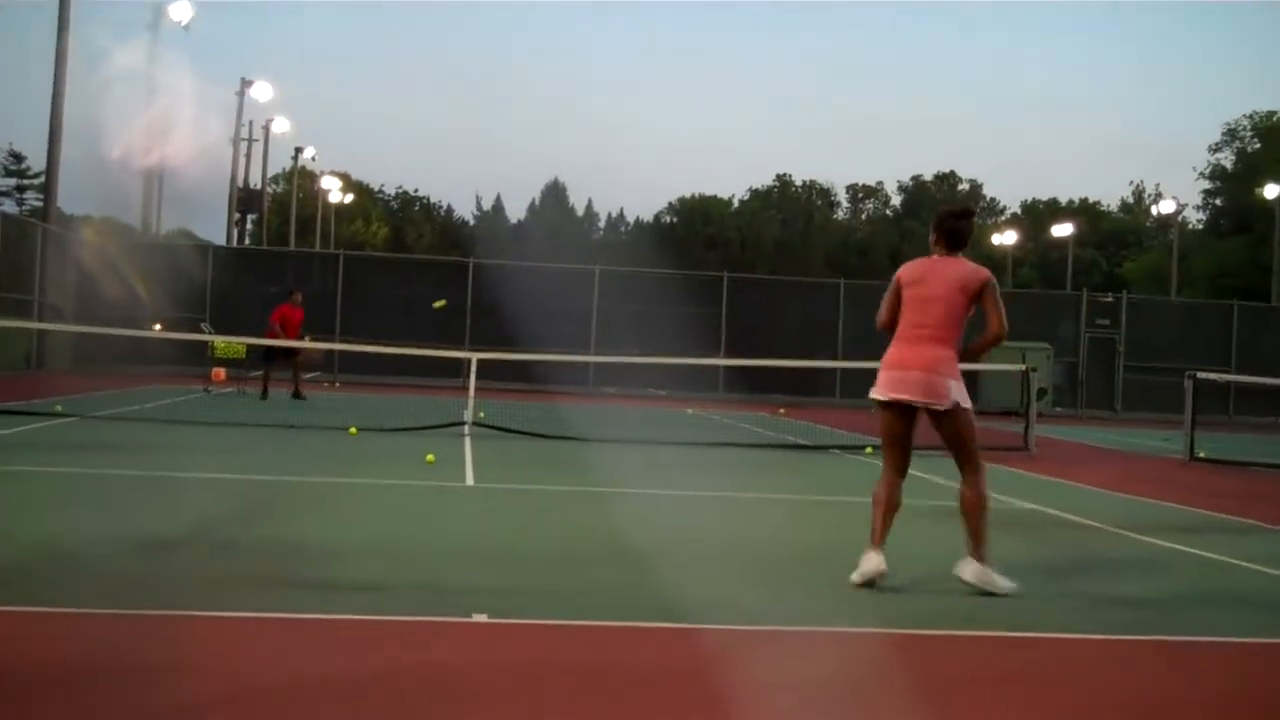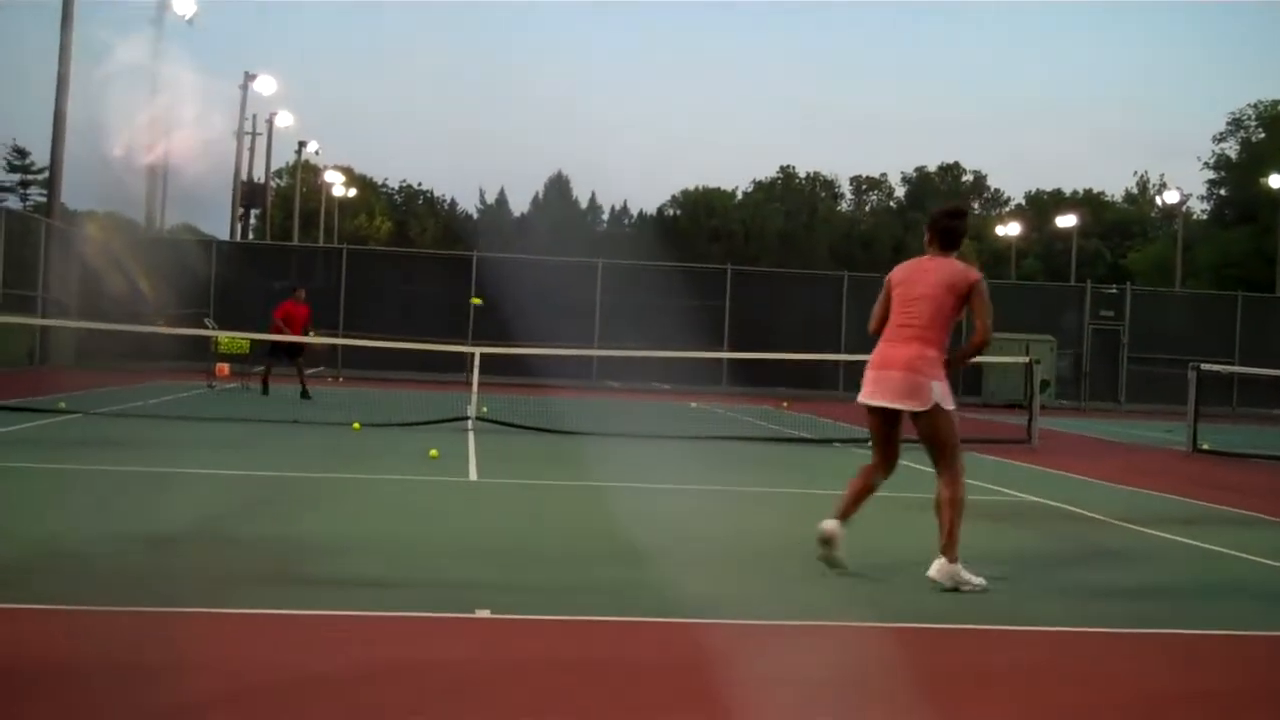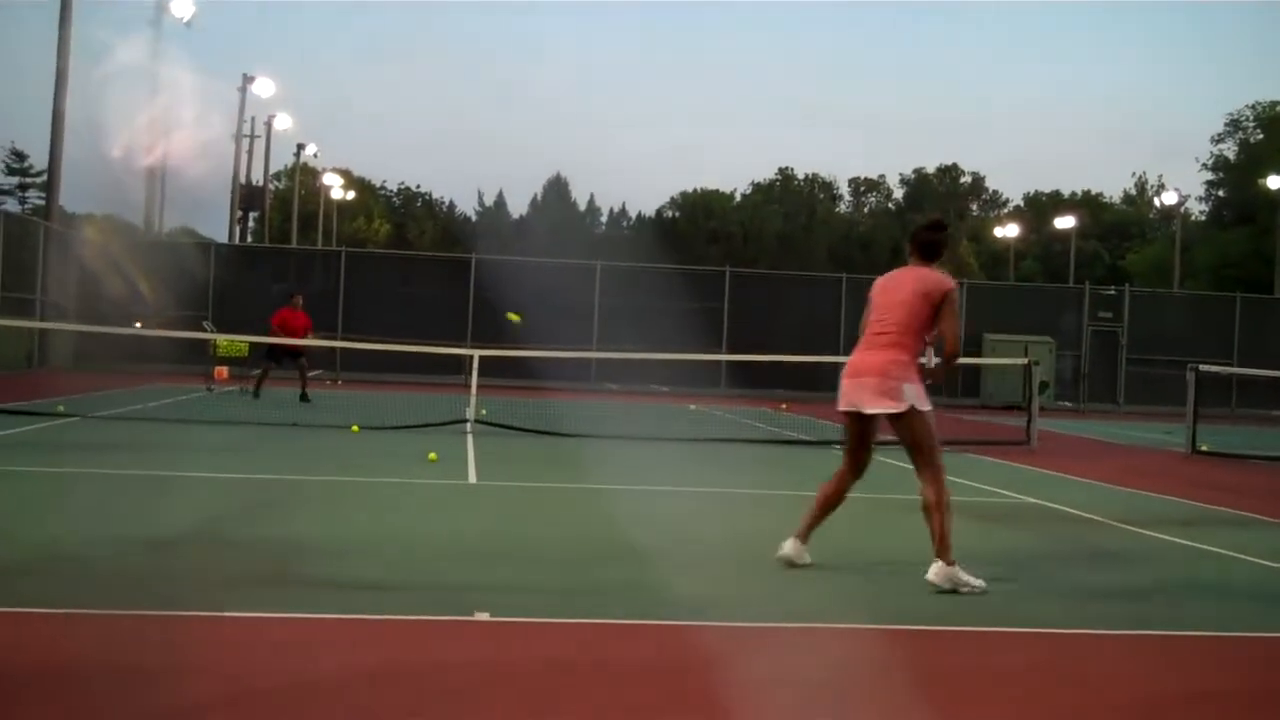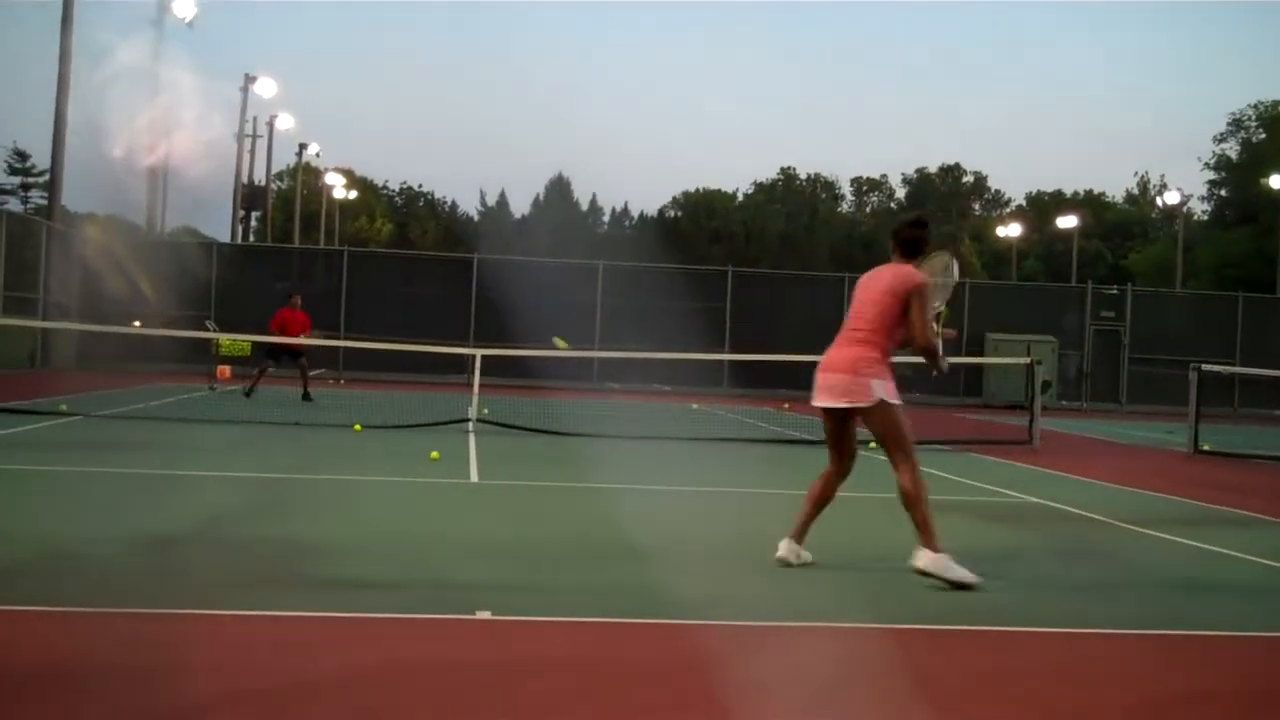
dt=0.1s
person 1, frame 1
left shoulder: (907, 271)
right shoulder: (979, 276)
left elbow: (883, 323)
right elbow: (997, 331)
right wrist: (967, 355)
left hip: (896, 369)
right hip: (938, 373)
left knee: (893, 471)
right knee: (971, 469)
left ankle: (875, 554)
right ankle: (977, 561)
person 1, frame 2
left shoulder: (899, 272)
right shoulder: (970, 276)
left elbow: (875, 326)
right elbow: (982, 336)
right wrist: (954, 361)
left hip: (881, 369)
right hip: (923, 374)
left knee: (882, 463)
right knee: (949, 469)
left ankle: (835, 523)
right ankle: (948, 561)
person 1, frame 3
left shoulder: (883, 282)
right shoulder: (944, 285)
right elbow: (952, 346)
right wrist: (940, 368)
left hip: (855, 375)
right hip: (894, 381)
left knee: (852, 467)
right knee: (931, 472)
left ankle: (797, 541)
right ankle: (945, 565)
person 1, frame 4
left shoulder: (868, 278)
right shoulder: (915, 281)
right elbow: (920, 340)
left wrist: (899, 337)
right wrist: (937, 360)
left hip: (830, 371)
right hip: (865, 374)
left knee: (839, 466)
right knee: (906, 463)
left ankle: (792, 542)
right ankle: (930, 551)
